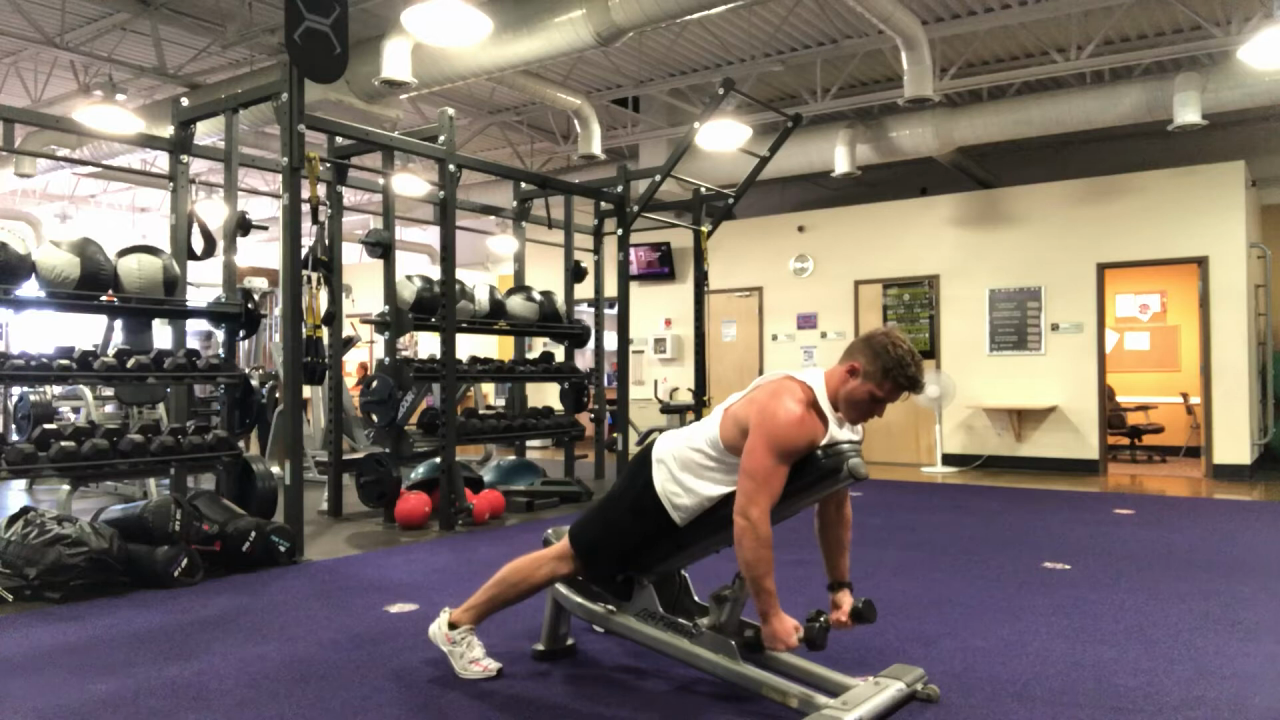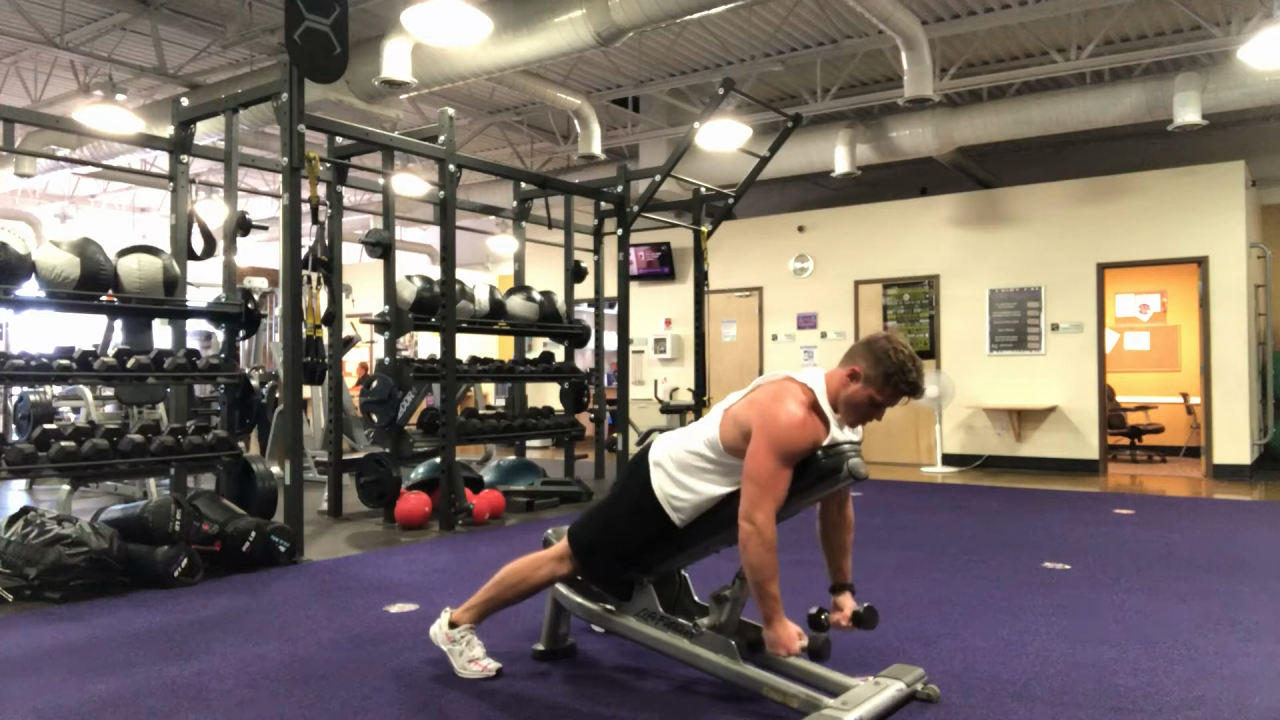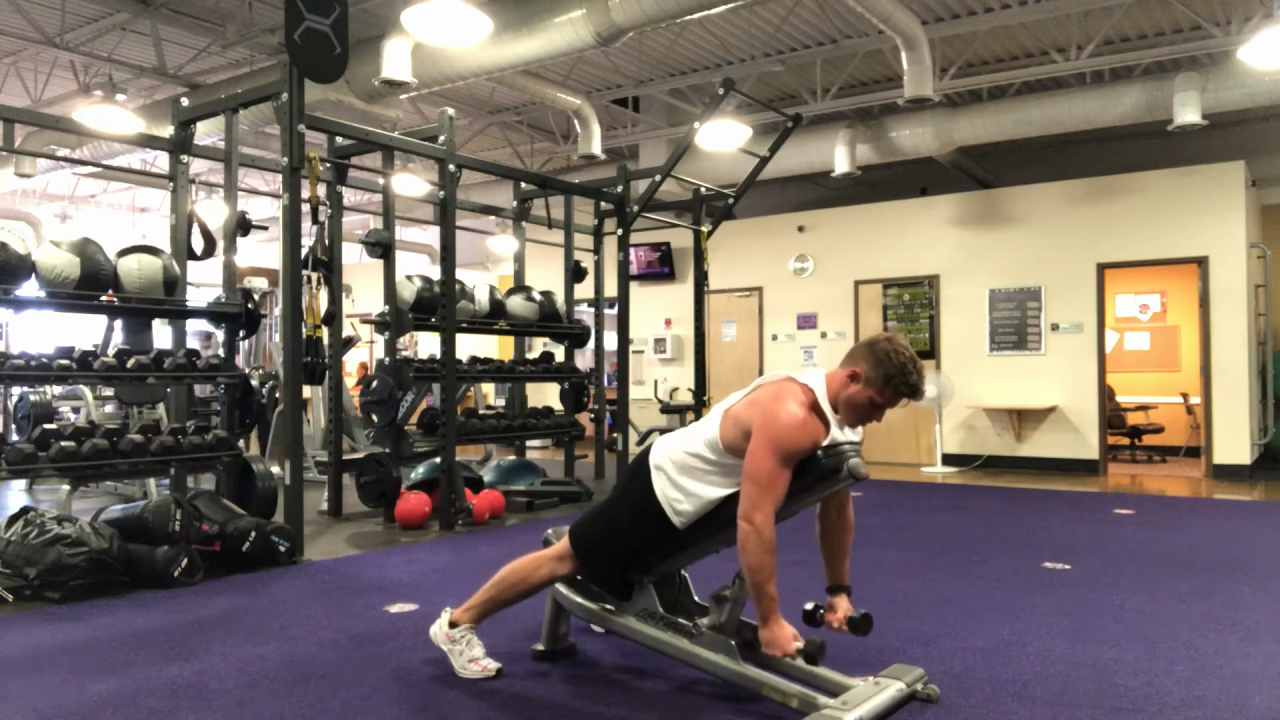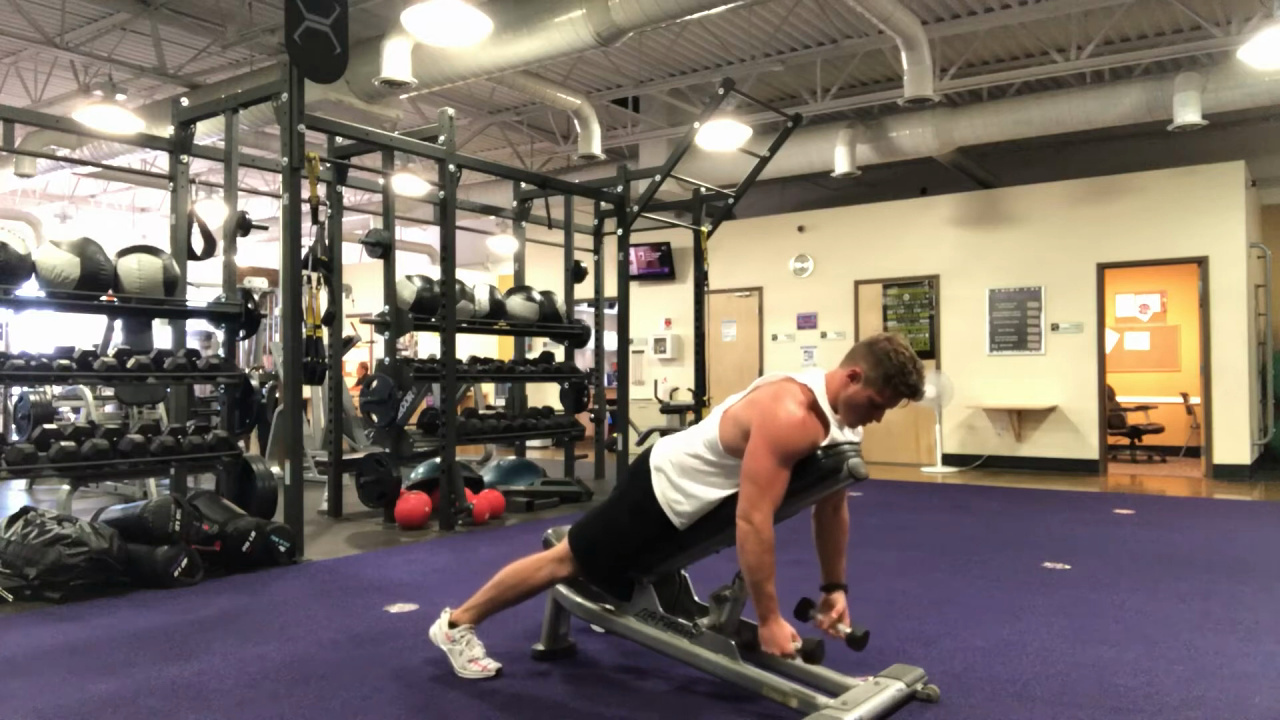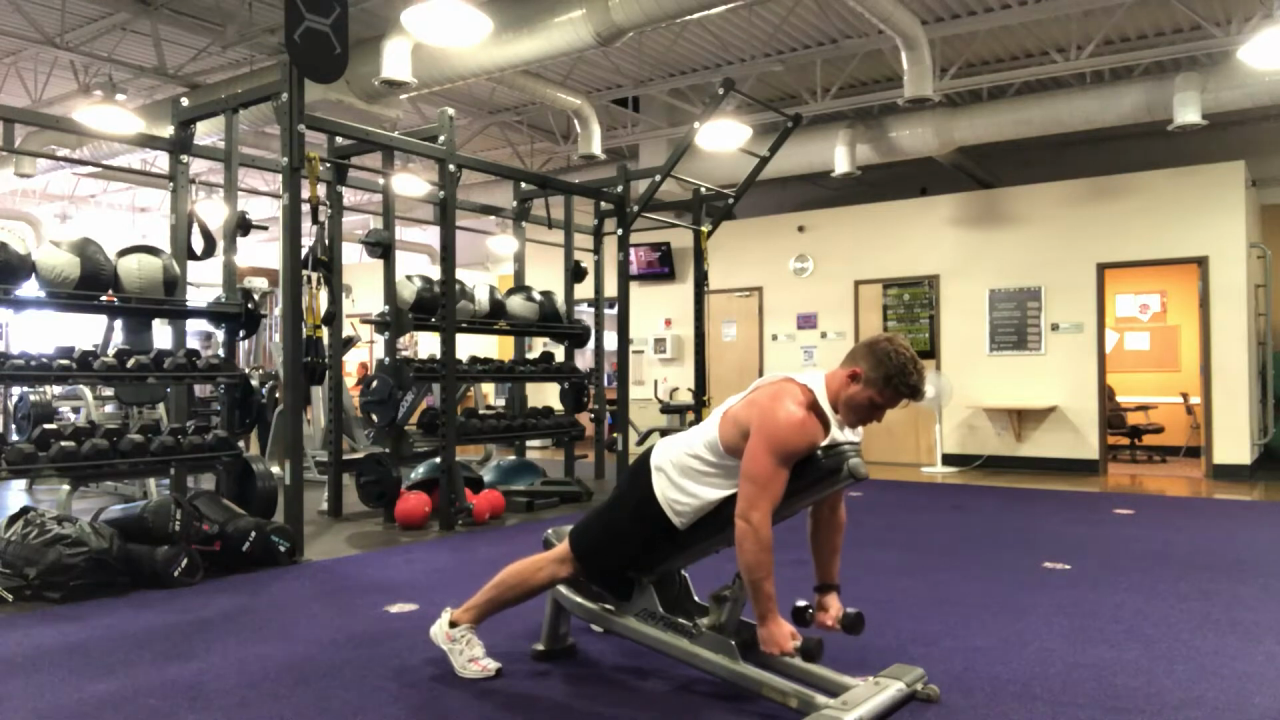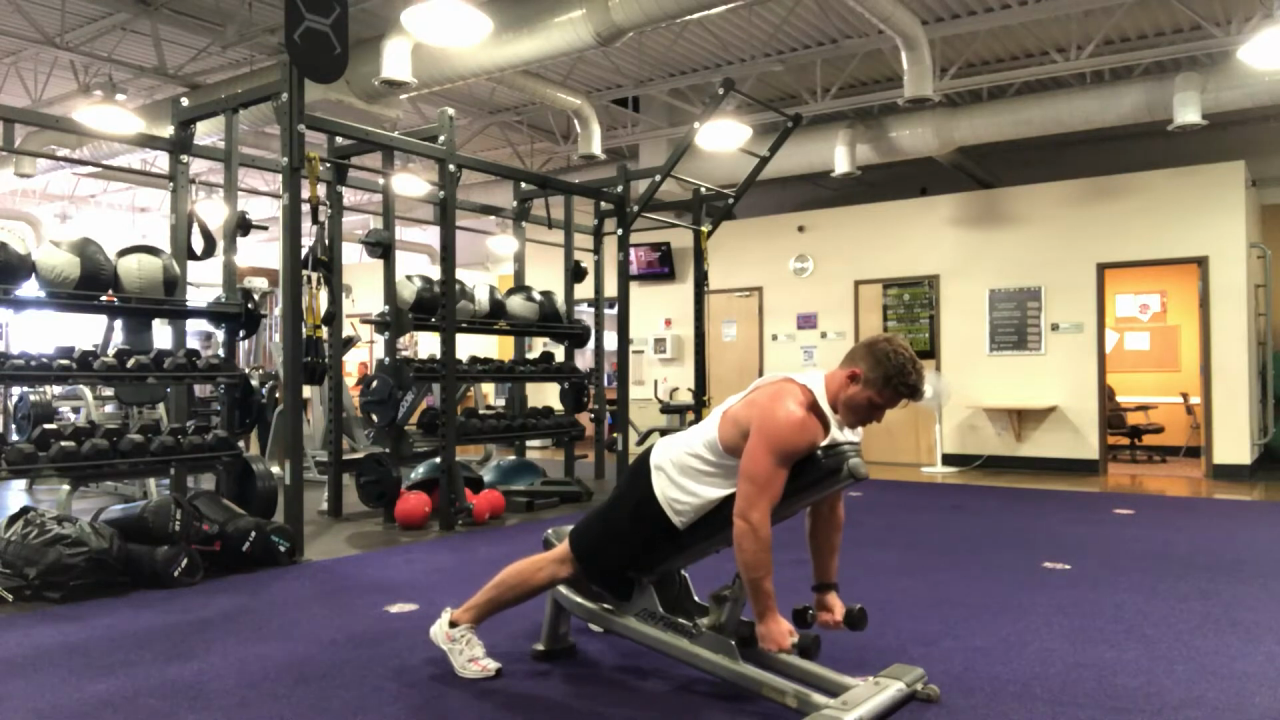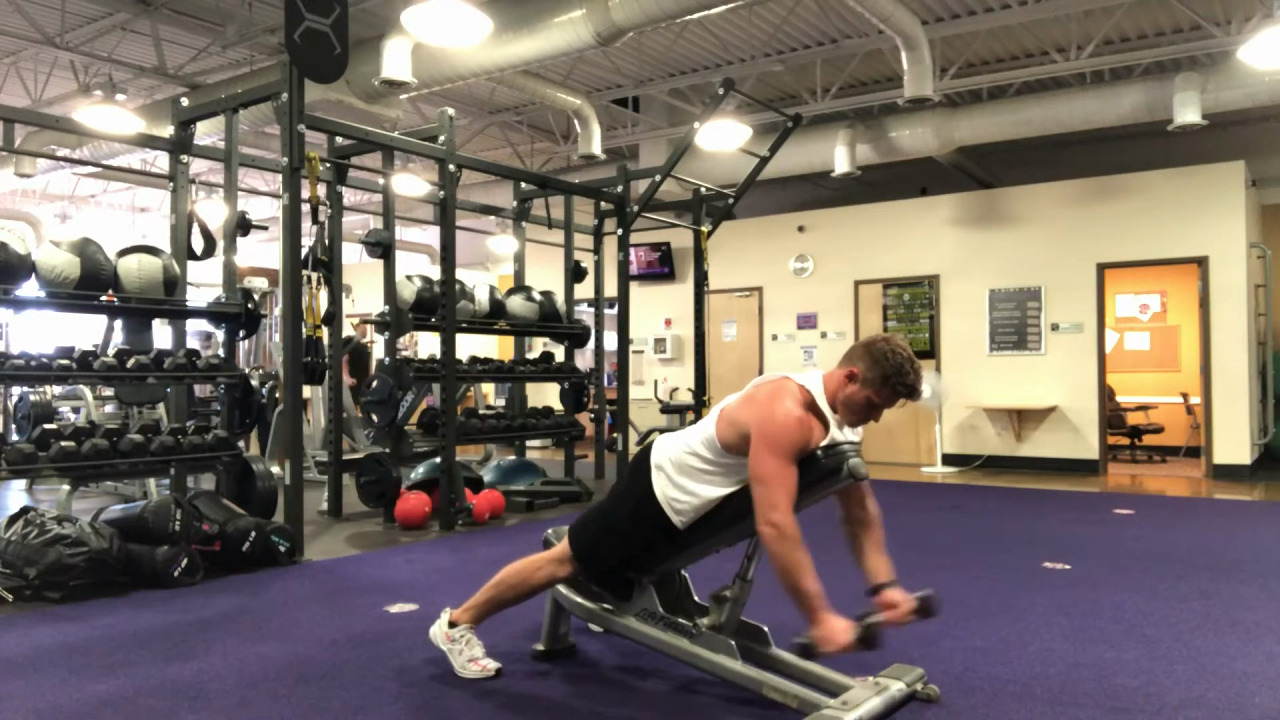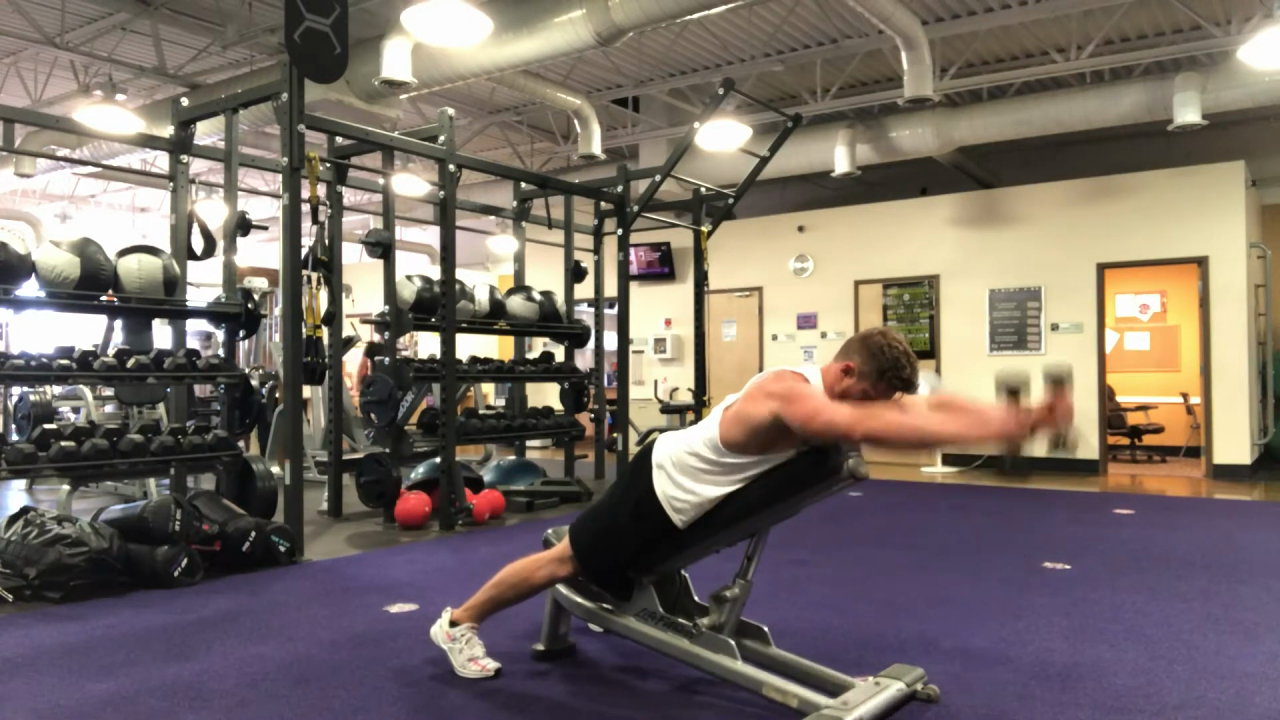
dt=0.4s
person 1, frame 1
left shoulder: (844, 415)
right shoulder: (790, 413)
left elbow: (835, 506)
right elbow: (749, 517)
left wrist: (840, 586)
right wrist: (771, 615)
left hip: (692, 493)
right hip: (665, 485)
right knee: (572, 555)
right ankle: (457, 623)
person 1, frame 2
left shoulder: (843, 414)
right shoulder: (791, 417)
left elbow: (836, 507)
right elbow: (755, 521)
left wrist: (842, 588)
right wrist: (774, 621)
left hip: (693, 493)
right hip: (662, 487)
right knee: (570, 557)
right ankle: (458, 624)
person 1, frame 3
left shoulder: (842, 415)
right shoulder: (791, 416)
left elbow: (836, 509)
right elbow: (753, 521)
left wrist: (838, 590)
right wrist: (770, 621)
left hip: (693, 495)
right hip: (664, 489)
right knee: (570, 556)
right ankle: (457, 623)
person 1, frame 4
left shoulder: (842, 415)
right shoulder: (790, 416)
left elbow: (831, 508)
right elbow: (752, 520)
left wrist: (835, 587)
right wrist: (769, 620)
left hip: (692, 499)
right hip: (663, 491)
right knee: (570, 559)
right ankle: (458, 624)
person 1, frame 5
left shoulder: (840, 415)
right shoulder: (790, 415)
left elbow: (829, 508)
right elbow: (751, 519)
left wrist: (828, 589)
right wrist: (768, 619)
left hip: (690, 500)
right hip: (662, 493)
right knee: (569, 559)
right ankle: (458, 623)
person 1, frame 6
left shoulder: (840, 414)
right shoulder: (790, 416)
left elbow: (827, 507)
right elbow: (749, 519)
left wrist: (826, 588)
right wrist: (766, 617)
left hip: (690, 502)
right hip: (662, 492)
right knee: (569, 561)
right ankle: (459, 623)
person 1, frame 7
left shoulder: (841, 412)
right shoulder: (786, 414)
left elbow: (859, 504)
right elbow: (774, 522)
left wrist: (883, 584)
right wrist: (819, 617)
left hip: (693, 505)
right hip: (661, 492)
right knee: (568, 561)
right ankle: (457, 623)
person 1, frame 8
left shoulder: (839, 397)
right shoulder: (792, 396)
left elbow: (933, 410)
right elbow: (868, 427)
left wrist: (1022, 416)
right wrist: (996, 427)
left hip: (694, 504)
right hip: (661, 489)
left knee: (621, 566)
right knee: (568, 561)
right ankle: (458, 623)
